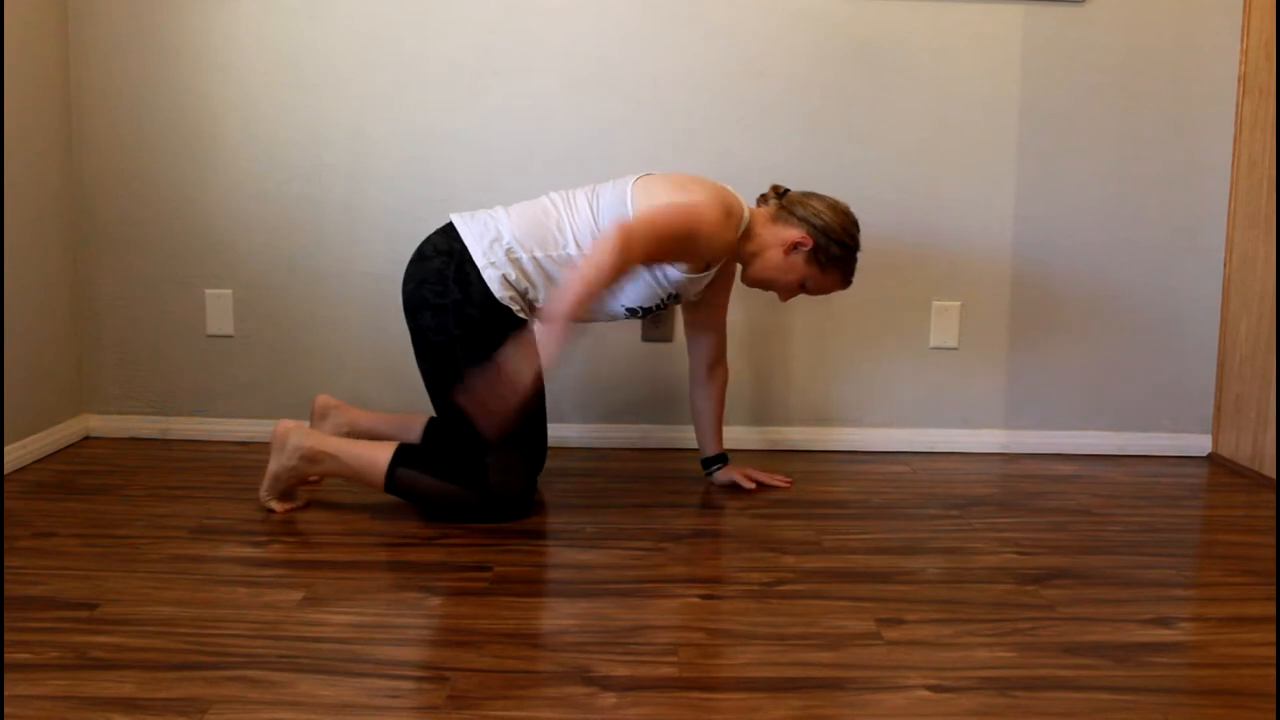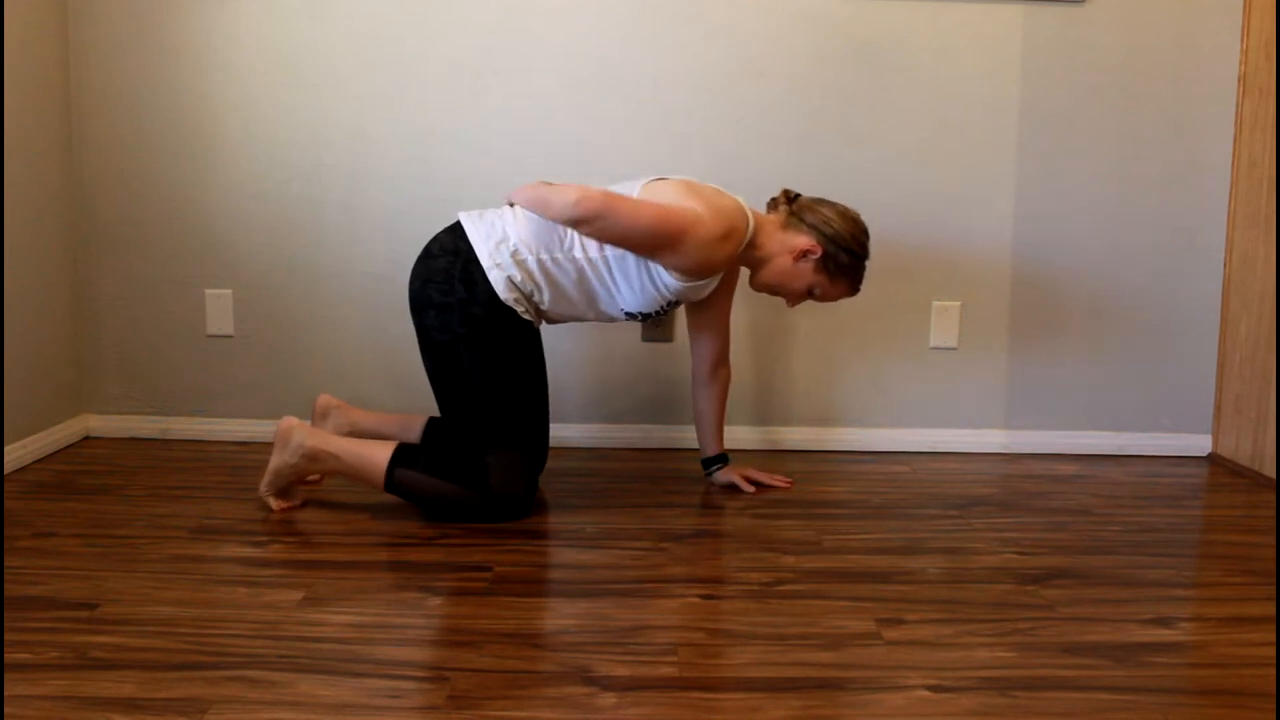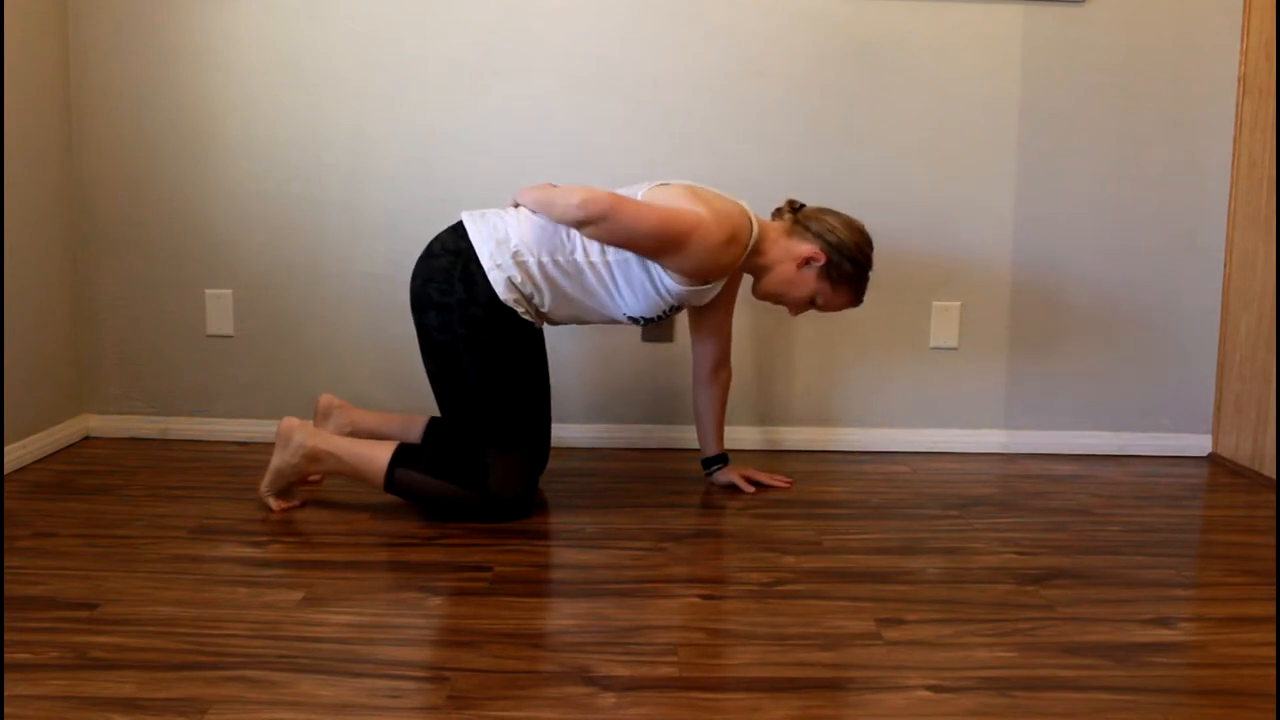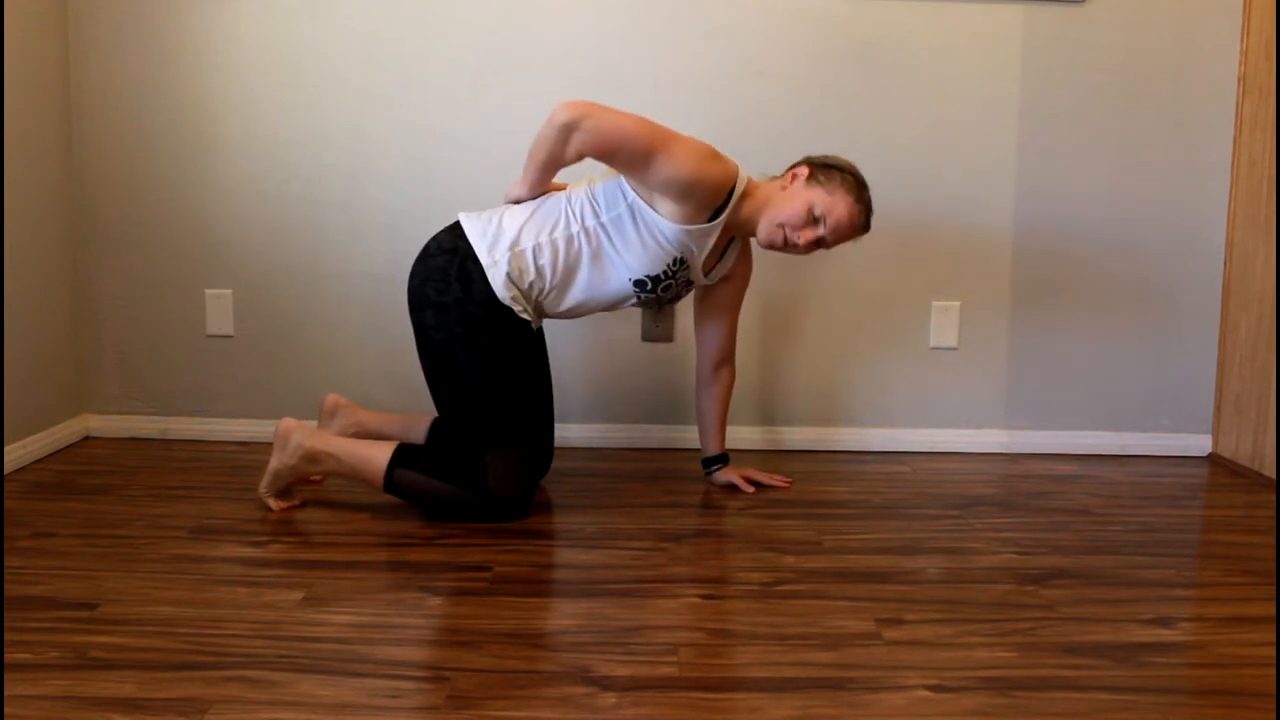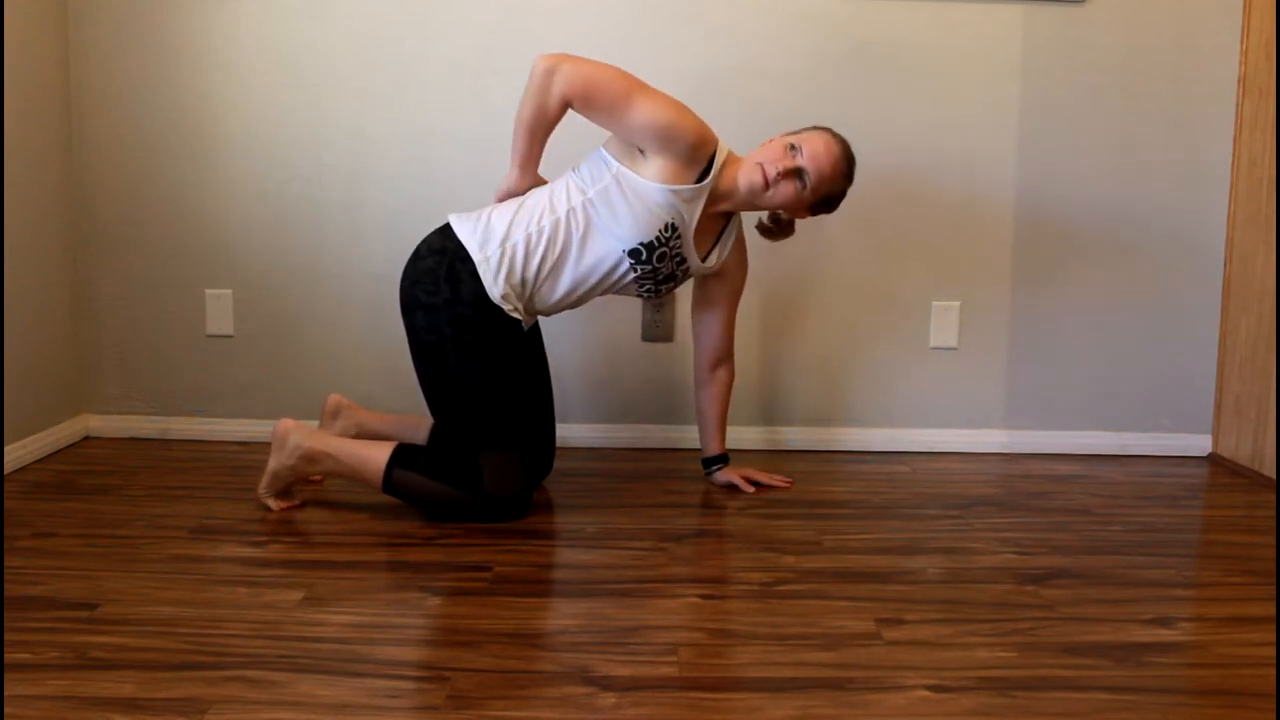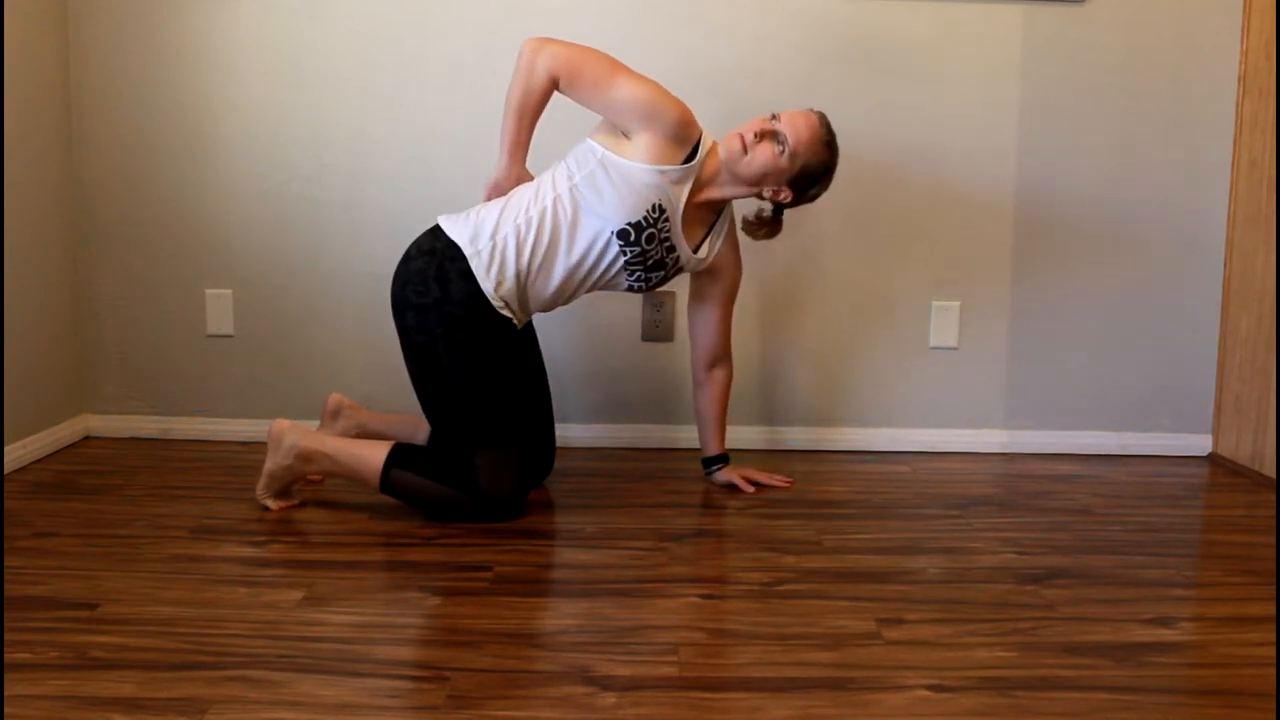
dt=0.7s
person 1, frame 1
left shoulder: (720, 255)
right shoulder: (715, 223)
left elbow: (707, 362)
right elbow: (614, 249)
left wrist: (716, 461)
right wrist: (534, 354)
left hip: (485, 284)
right hip: (462, 284)
left knee: (517, 455)
right knee: (502, 490)
left ankle: (347, 422)
right ankle: (312, 452)
person 1, frame 2
left shoulder: (724, 258)
right shoulder: (713, 237)
left elbow: (710, 361)
right elbow: (587, 206)
left wrist: (716, 460)
right wrist: (527, 198)
left hip: (495, 289)
right hip: (467, 282)
left knee: (517, 458)
right knee: (503, 493)
left ankle: (347, 420)
right ankle: (313, 448)
person 1, frame 3
left shoulder: (726, 265)
right shoulder: (718, 239)
left elbow: (711, 363)
right elbow: (592, 207)
left wrist: (716, 461)
right wrist: (534, 198)
left hip: (500, 294)
right hip: (468, 281)
left knee: (520, 459)
right knee: (503, 492)
left ankle: (347, 421)
right ankle: (314, 449)
person 1, frame 4
left shoulder: (733, 259)
right shoulder: (704, 179)
left elbow: (716, 361)
right elbow: (575, 118)
left wrist: (716, 460)
right wrist: (528, 189)
left hip: (504, 302)
right hip: (465, 280)
left knee: (528, 460)
right knee: (502, 493)
left ankle: (352, 422)
right ankle: (314, 447)
person 1, frame 5
left shoulder: (726, 253)
right shoulder: (683, 144)
left elbow: (714, 361)
right elbow: (554, 72)
left wrist: (716, 459)
right wrist: (520, 176)
left hip: (502, 307)
right hip: (457, 280)
left knee: (530, 462)
right knee: (500, 493)
left ankle: (353, 421)
right ankle: (310, 449)
person 1, frame 6
left shoulder: (719, 249)
right shoulder: (669, 131)
left elbow: (712, 361)
right elbow: (541, 55)
left wrist: (717, 460)
right wrist: (509, 167)
left hip: (497, 306)
right hip: (448, 280)
left knee: (532, 463)
right knee: (496, 494)
left ankle: (353, 421)
right ankle: (306, 448)
